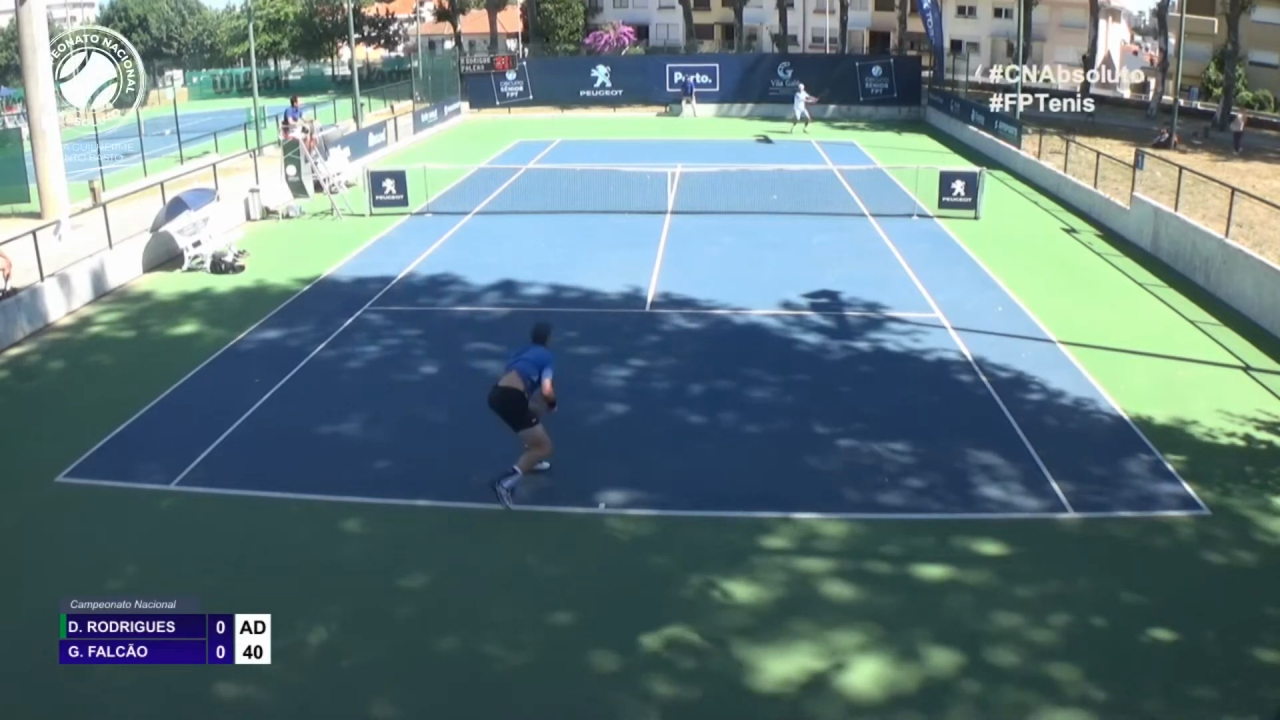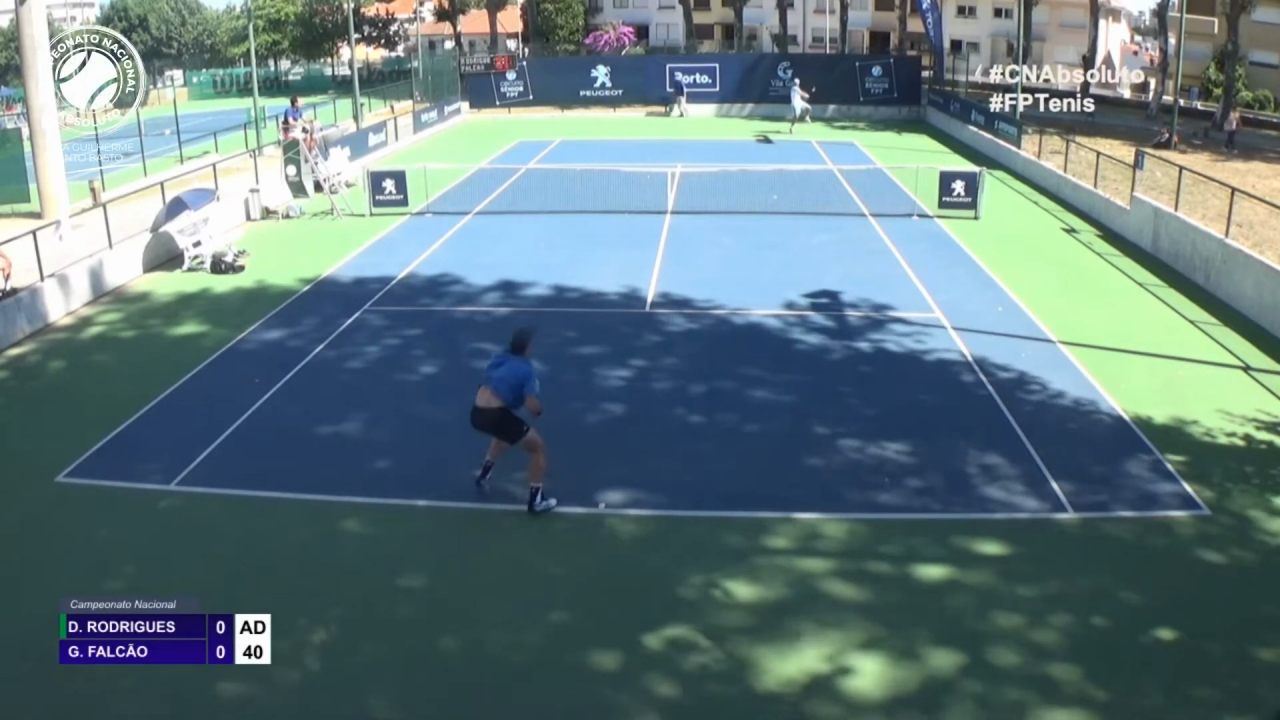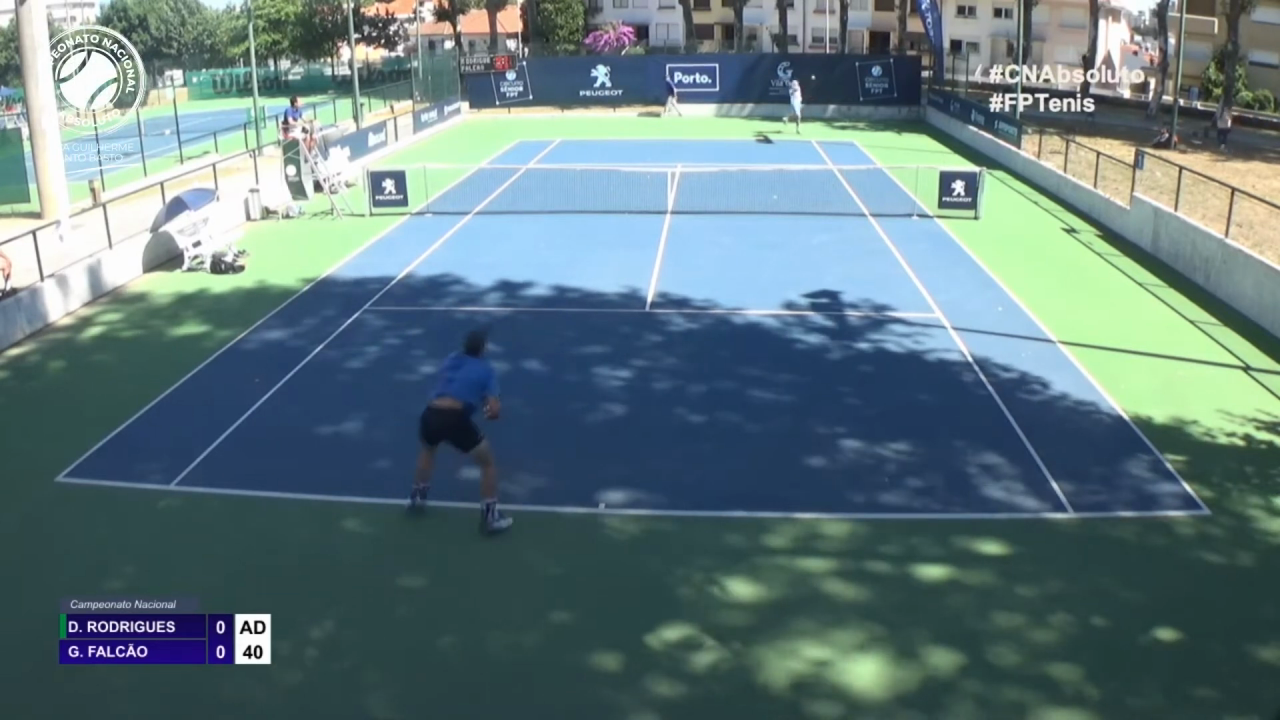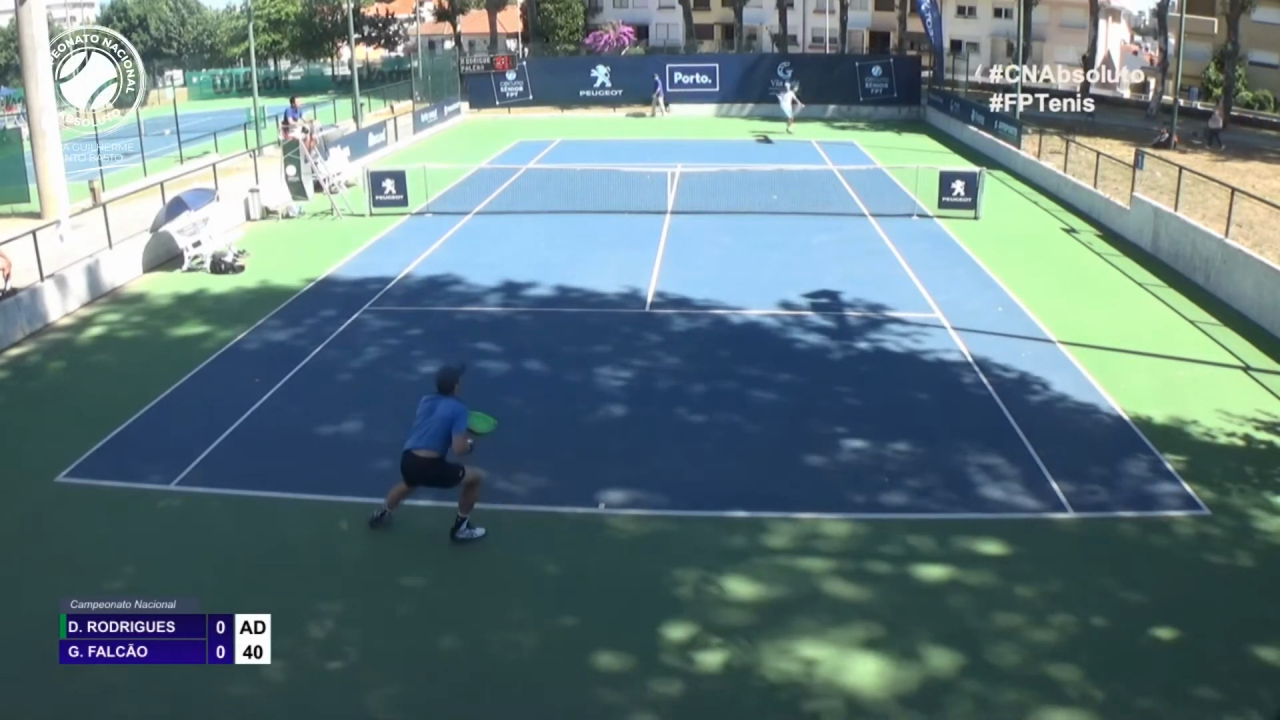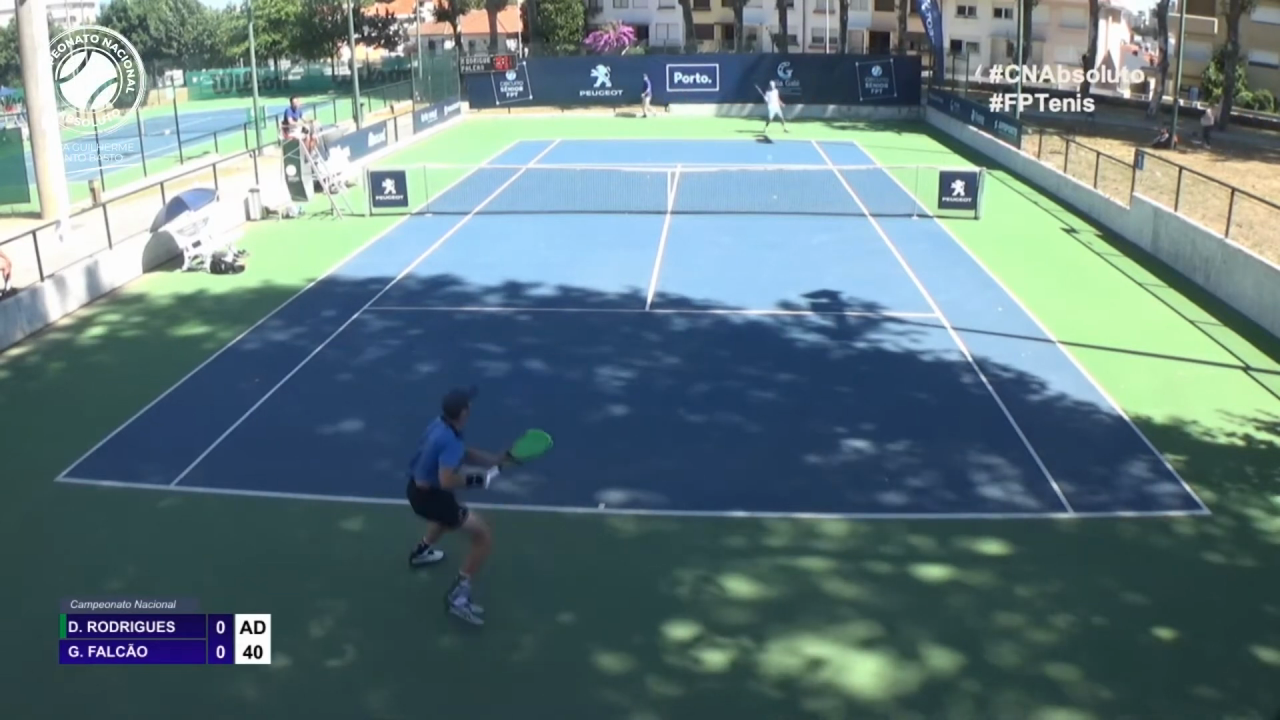
dt=0.3s
person 1, frame 1
left shoulder: (524, 352)
right shoulder: (546, 356)
right elbow: (547, 392)
right wrist: (552, 404)
left hip: (496, 394)
right hip: (511, 398)
left knee: (533, 417)
right knee: (544, 448)
left ankle: (531, 461)
right ankle: (505, 482)
person 1, frame 2
left shoulder: (499, 358)
right shoulder: (526, 369)
right elbow: (533, 407)
right wrist: (539, 409)
left hip: (477, 415)
right hip: (496, 416)
left knee: (505, 433)
right knee: (537, 448)
left ankle: (484, 474)
right ankle: (536, 500)
person 1, frame 3
left shoulder: (452, 360)
right shoulder: (486, 370)
right elbow: (495, 410)
right wrist: (490, 411)
left hip: (431, 415)
right hip: (457, 421)
left knee: (428, 450)
right knee: (487, 462)
left ankle: (417, 494)
right ankle: (489, 516)
person 1, frame 4
left shoulder: (426, 402)
right shoulder: (459, 409)
right elbow: (458, 449)
left wrist: (460, 433)
right wrist: (469, 445)
left hip: (408, 461)
right hip: (431, 468)
left knee: (409, 484)
right knee: (476, 479)
left ankle: (382, 515)
right ankle: (461, 527)
person 1, frame 5
left shoulder: (440, 425)
right shoulder: (450, 439)
left elbow: (464, 453)
right elbow: (448, 481)
left wrist: (495, 460)
right wrist: (478, 479)
left hip: (419, 489)
right hip: (430, 496)
left knee: (451, 514)
right knee: (484, 536)
left ankle: (422, 551)
right ankle: (458, 596)
